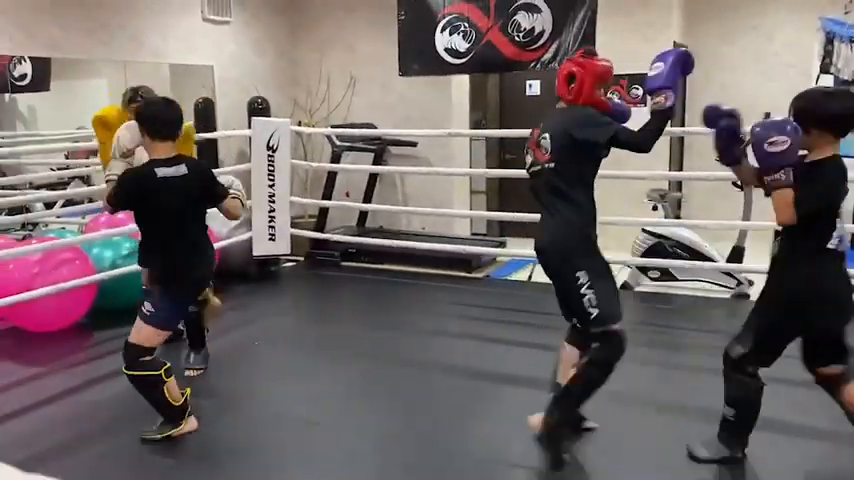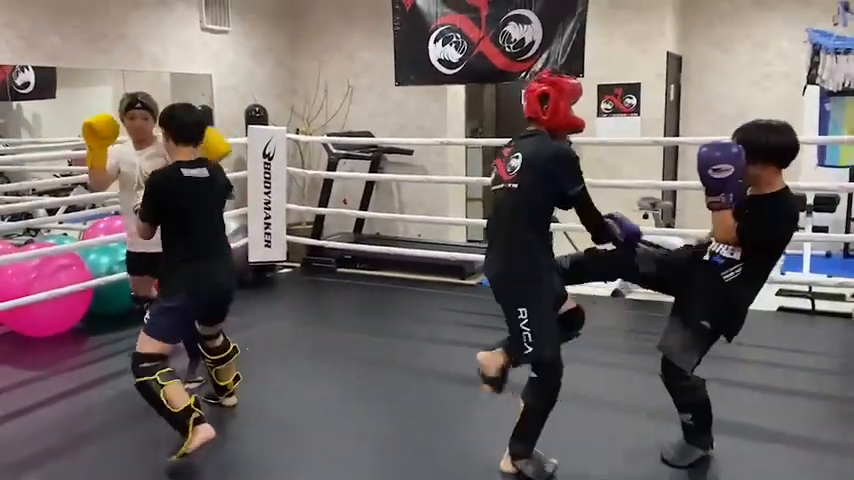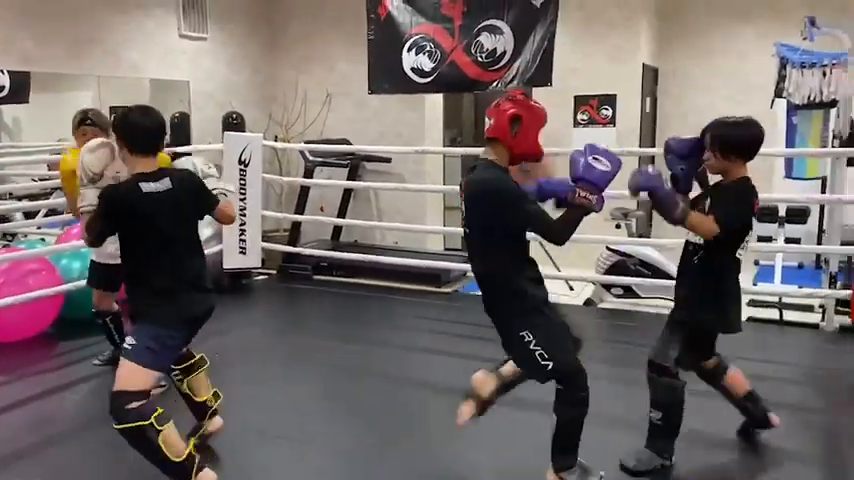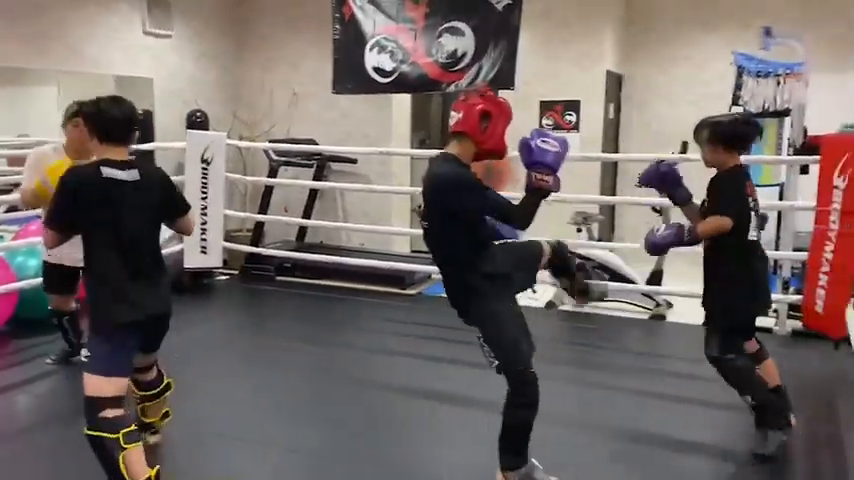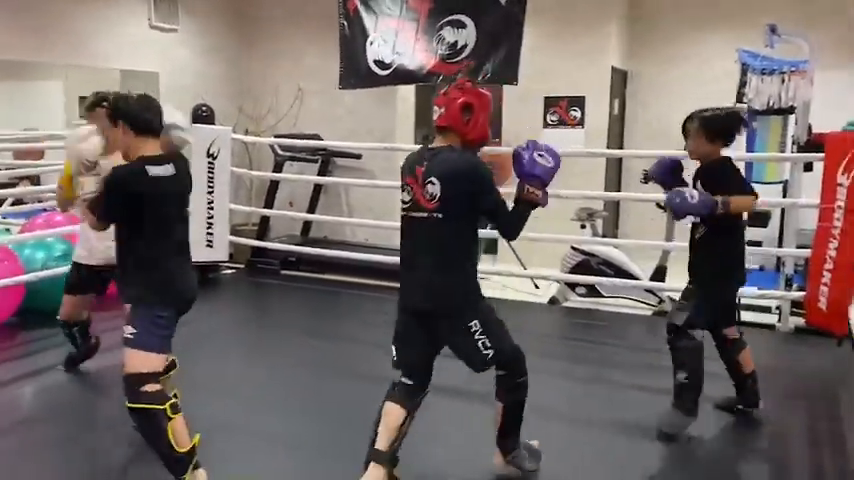
dt=0.4s
person 1, frame 1
left shoulder: (549, 128)
right shoulder: (578, 120)
right elbow: (640, 141)
left wrist: (603, 122)
right wrist: (662, 104)
left hip: (554, 241)
right hip: (570, 245)
left knee: (585, 326)
right knee: (609, 340)
left ankle: (564, 415)
right ankle: (553, 425)
person 1, frame 2
left shoulder: (512, 150)
right shoulder: (554, 153)
right elbow: (588, 214)
right wrist: (611, 233)
left hip: (506, 263)
right hip: (523, 271)
left knee: (570, 315)
right knee: (547, 369)
left ankle: (502, 358)
person 1, frame 3
left shoulder: (484, 176)
right shoulder: (493, 185)
right elbow: (556, 234)
left wrist: (541, 195)
right wrist: (584, 201)
left hip: (518, 287)
right hip: (515, 301)
left knee: (564, 347)
right knee: (574, 381)
left ankle: (488, 384)
person 1, frame 4
left shoulder: (445, 167)
right shoulder: (451, 178)
right elbow: (518, 219)
right wrist: (539, 185)
left hip: (489, 266)
right hip: (476, 290)
left knee: (551, 251)
right knee: (523, 380)
left ankle: (579, 281)
person 1, frame 5
left shoulder: (411, 164)
right shoulder: (470, 167)
right elbow: (509, 228)
right wrist: (528, 198)
left hip: (413, 292)
right hip: (455, 293)
left knee: (410, 379)
right knee: (512, 365)
person 2, frame 1
left shoulder: (135, 179)
right shoulder: (198, 170)
left elbow: (111, 206)
right elbow: (234, 211)
right wrist: (233, 190)
left hip: (174, 280)
right hip: (203, 266)
left knee: (137, 354)
left ankle: (180, 418)
right ankle: (199, 302)
person 2, frame 2
left shoulder: (161, 180)
right shoulder: (215, 173)
left elbow: (145, 232)
left hip: (184, 285)
right hip: (223, 278)
left knee: (146, 364)
right knee: (211, 332)
left ankle: (194, 427)
right ankle: (226, 390)
person 2, frame 3
left shoulder: (116, 196)
right shoulder: (185, 180)
left elbow: (91, 238)
right elbow: (227, 213)
left wrist: (90, 187)
right wrist: (218, 188)
left hip: (157, 311)
right hip: (197, 301)
left knee: (128, 405)
right knee: (176, 348)
right ankle: (208, 415)
person 2, frame 4
left shoulder: (78, 179)
right shoulder: (156, 178)
left elbow: (51, 240)
right elbow: (186, 227)
left hip: (113, 311)
right hip: (157, 303)
left knee: (104, 414)
right knee: (143, 363)
right ankle: (150, 431)
person 2, frame 5
left shoulder: (122, 179)
right shoulder: (179, 164)
left elbow: (98, 221)
left wrist: (94, 198)
left hip: (153, 290)
right hip: (181, 283)
left knee: (141, 387)
right knee: (155, 343)
right ankle: (164, 412)
person 3, frame 1
right shoulder: (809, 165)
left elbow: (786, 217)
right elbow: (753, 177)
left wrist: (779, 166)
right wrist: (729, 143)
left hip: (799, 286)
left knee: (742, 359)
left ankle: (731, 444)
person 3, frame 2
left shoulder: (781, 210)
right shoulder: (746, 190)
left elbow: (726, 235)
left wrist: (719, 191)
left hip: (717, 299)
right hip: (684, 270)
left knee: (676, 366)
right knee: (613, 259)
left ankle: (699, 442)
person 3, frame 3
left shoulder: (738, 193)
right shoulder: (725, 189)
left elbow: (708, 229)
right elbow: (685, 214)
left wrist: (670, 200)
right wrist: (682, 178)
left hip: (707, 295)
right hip: (710, 291)
left knee: (664, 365)
right knee: (703, 359)
right ankle: (758, 414)
person 3, frame 4
left shoulder: (725, 181)
right shoulder: (738, 177)
left elbow: (722, 221)
right elbow: (701, 219)
left wrist: (679, 235)
right wrist: (676, 194)
left hip: (732, 282)
right hip: (748, 277)
left knee: (724, 354)
right knee: (745, 344)
left ankle: (775, 423)
right ankle: (780, 412)
person 3, frame 5
left shoulder: (724, 170)
right shoulder: (704, 171)
left elbow: (749, 201)
right elbow: (699, 214)
left wrist: (711, 203)
right wrist: (674, 188)
left hip: (718, 269)
right hip: (711, 267)
left knee: (682, 329)
right knee: (726, 330)
left ankle: (684, 408)
right ankle: (747, 398)
person 4, frame 1
left shoulder: (171, 142)
right shoulder: (124, 142)
right elbow: (115, 182)
right wrist: (108, 146)
left ankle: (198, 348)
right ankle: (176, 330)
person 4, frame 2
left shoulder: (169, 150)
right shoulder: (116, 152)
right elbow: (97, 184)
left wrist: (210, 160)
right wrist: (94, 149)
right hip: (138, 238)
right knee: (140, 290)
left ankle: (195, 361)
person 4, frame 3
right shoulder: (77, 168)
right elbow: (76, 212)
left wrist: (163, 170)
right wrist: (70, 184)
right hip: (105, 250)
right knee: (101, 304)
right ankle: (120, 348)
person 4, frame 4
right shoulder: (43, 156)
right elbow: (26, 201)
right wrist: (48, 190)
right hip: (59, 248)
right knee: (60, 304)
right ankle: (75, 343)
person 4, frame 5
right shoulder: (79, 150)
right elbow: (63, 204)
right wrist: (68, 181)
right hip: (92, 249)
right knee: (68, 313)
right ankle: (85, 345)
